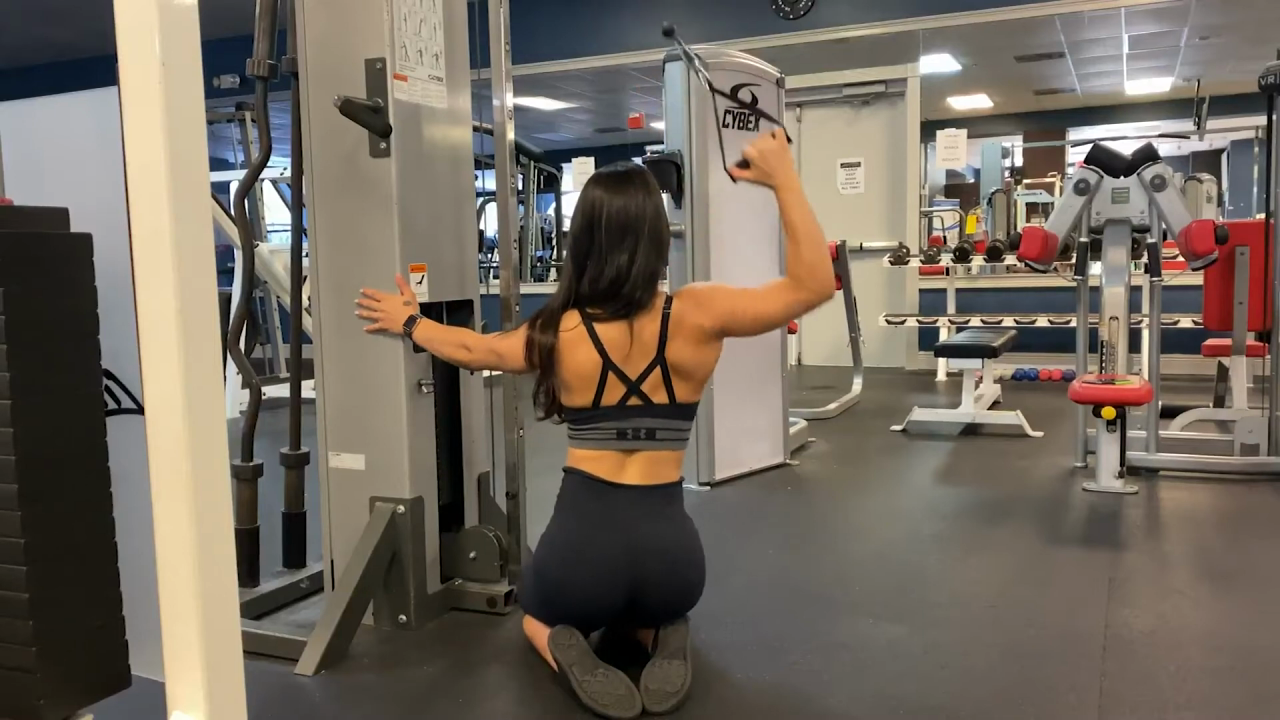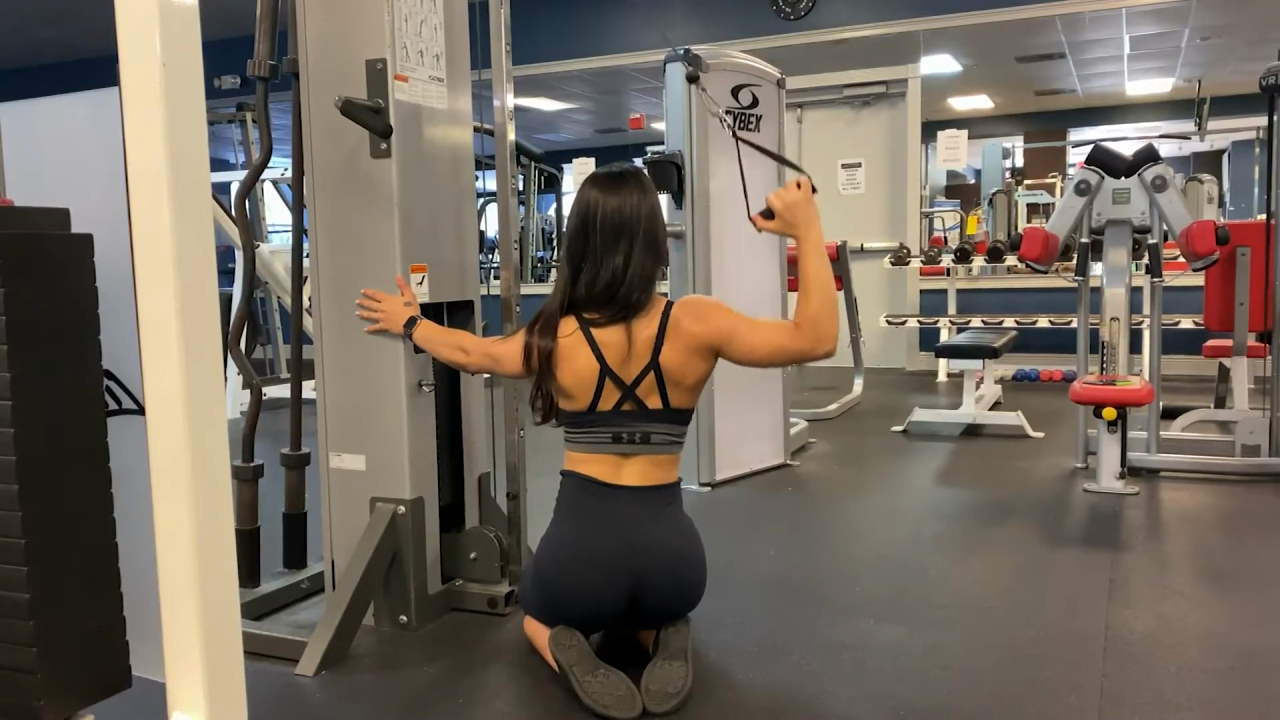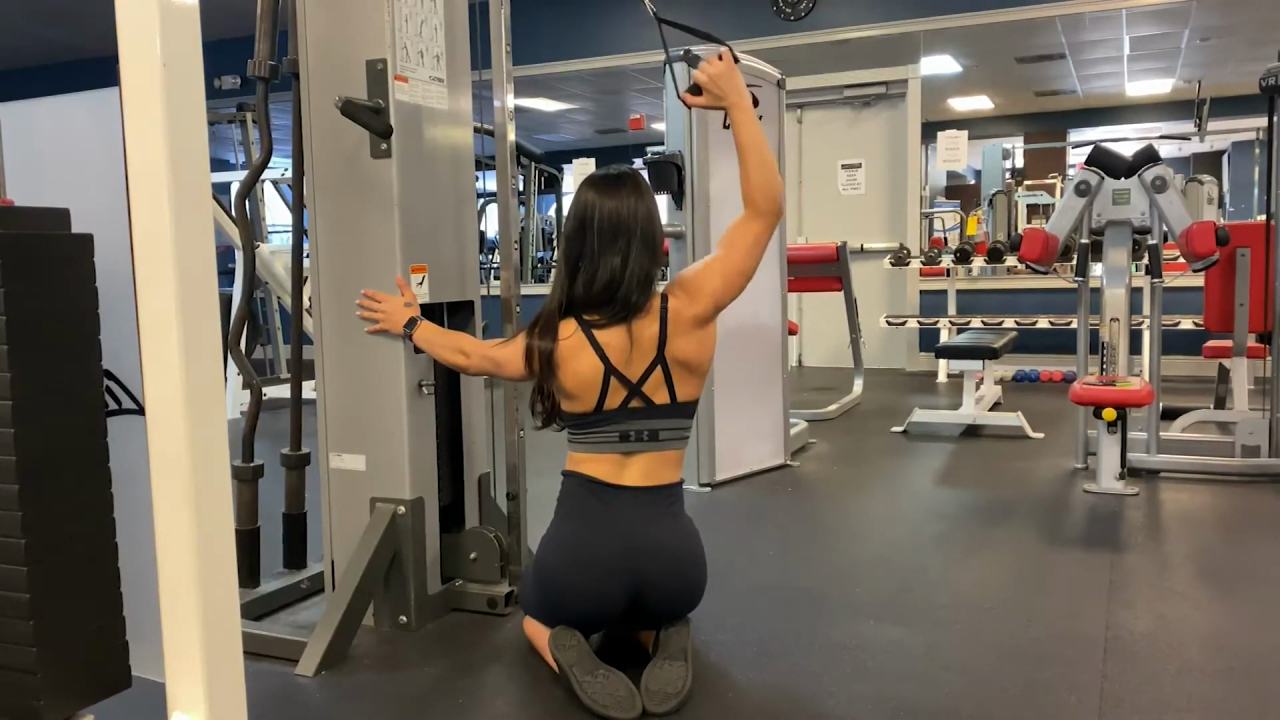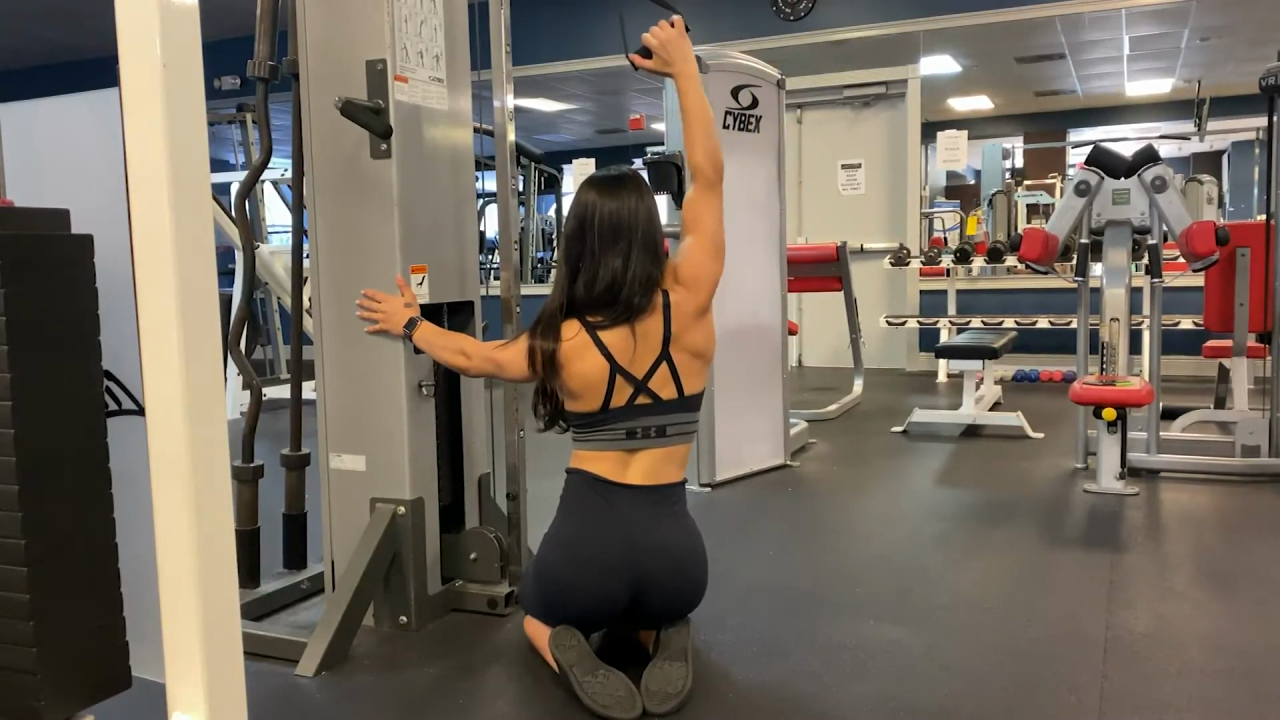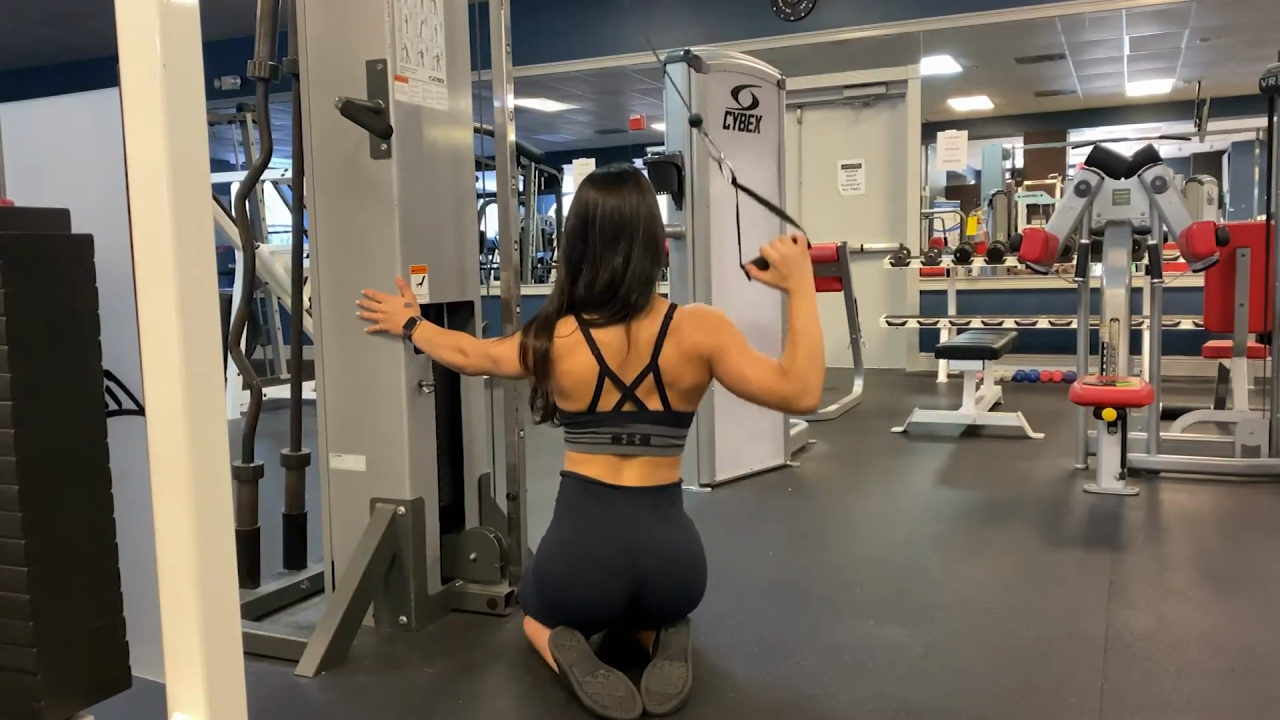
dt=1s
person 1, frame 1
left shoulder: (558, 333)
right shoulder: (696, 318)
left elbow: (472, 347)
right elbow: (814, 283)
left wrist: (409, 321)
right wrist: (783, 179)
left hip: (580, 543)
right hip: (669, 549)
left knee: (539, 609)
right knee: (649, 599)
left ankle: (566, 651)
right ankle: (662, 637)
person 1, frame 2
left shoulder: (554, 338)
right shoulder: (695, 324)
left elbow: (471, 353)
right elbow: (816, 339)
left wrist: (409, 323)
right wrist: (807, 232)
left hip: (581, 546)
right hip: (668, 552)
left knee: (538, 612)
right knee: (649, 599)
left ankle: (568, 652)
right ankle: (663, 638)
person 1, frame 3
left shoulder: (556, 342)
right shoulder: (689, 313)
left elbow: (472, 355)
right elbow: (765, 209)
left wrist: (408, 323)
right wrist: (736, 100)
left hip: (582, 547)
right hip: (671, 550)
left knee: (540, 613)
right knee: (656, 604)
left ankle: (569, 656)
right ankle: (663, 640)
person 1, frame 4
left shoulder: (561, 342)
right shoulder: (689, 308)
left elbow: (475, 356)
right elbow: (708, 176)
left wrist: (409, 323)
right wrist: (682, 65)
left hip: (584, 545)
right hip: (671, 547)
left knee: (540, 612)
right knee: (657, 601)
left ankle: (568, 655)
right ankle: (662, 641)
person 1, frame 5
left shoulder: (555, 339)
right shoulder: (695, 329)
left elbow: (471, 354)
right elbow: (802, 393)
left wrist: (409, 324)
right wrist: (799, 283)
left hip: (582, 550)
right hip: (672, 554)
left knee: (540, 612)
right knee: (652, 604)
left ankle: (567, 655)
right ankle: (663, 638)
